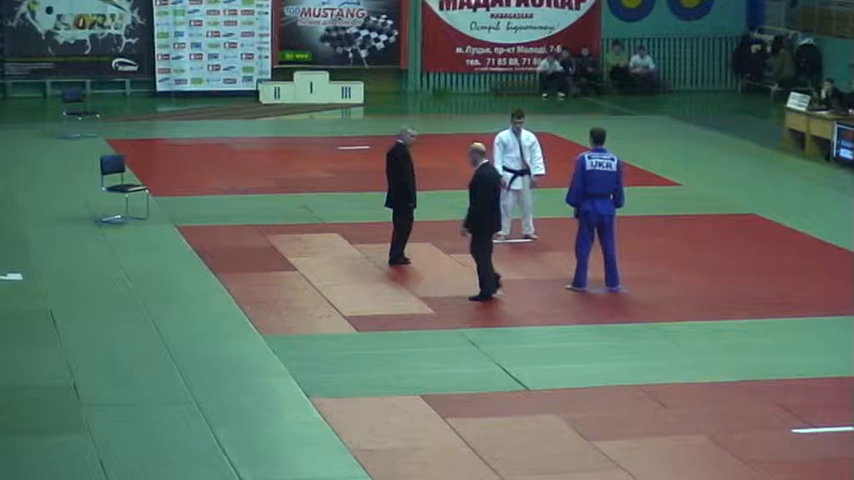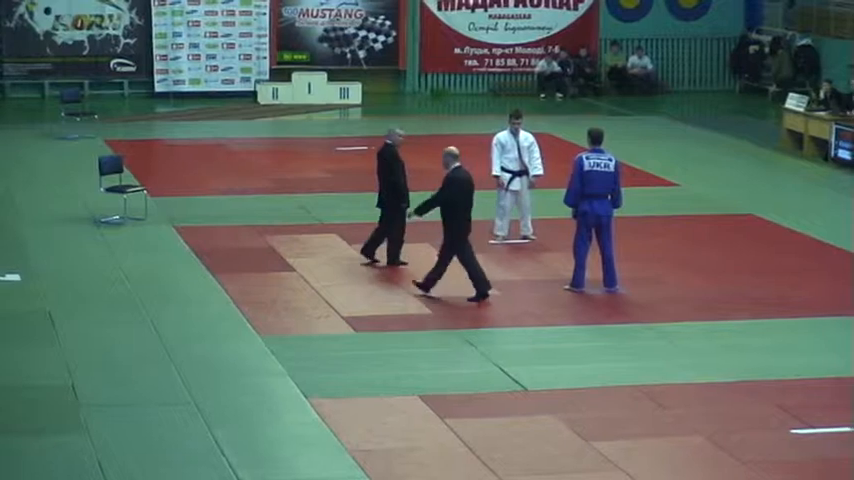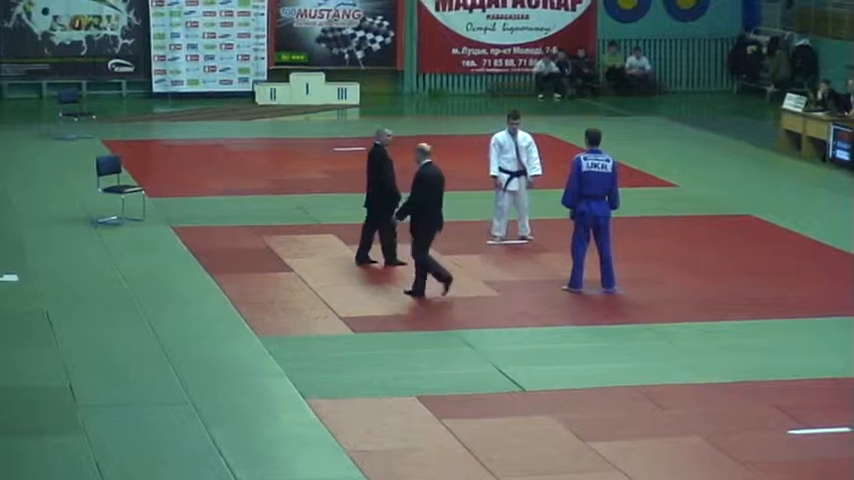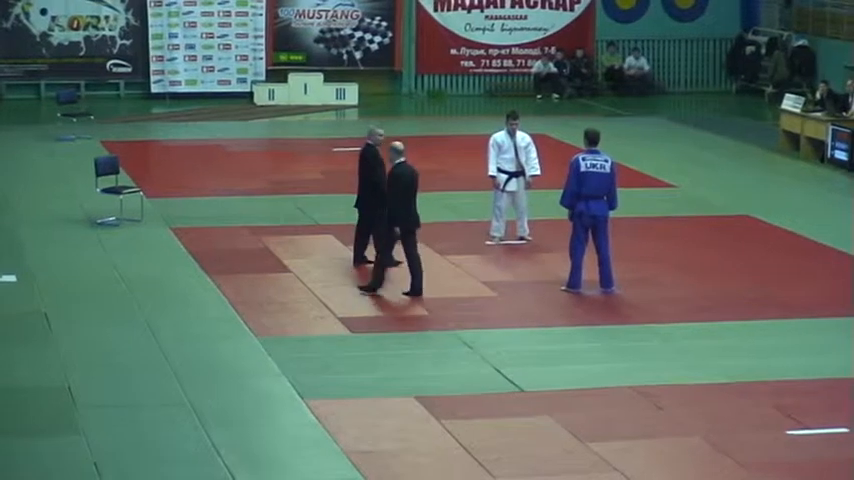
dt=0.2s
person 1, frame 1
left shoulder: (584, 158)
right shoulder: (615, 160)
left elbow: (577, 185)
right elbow: (619, 187)
left wrist: (575, 204)
right wrist: (617, 205)
left hip: (588, 206)
right hip: (607, 207)
left knee: (583, 245)
right knee: (609, 246)
left ankle: (580, 283)
right ankle: (613, 283)
person 1, frame 2
left shoulder: (581, 159)
right shoulder: (612, 160)
left elbow: (575, 186)
right elbow: (616, 188)
left wrist: (573, 205)
right wrist: (614, 205)
left hip: (586, 207)
right hip: (604, 208)
left knee: (581, 246)
right knee: (607, 247)
left ankle: (578, 283)
right ankle: (611, 284)
person 1, frame 3
left shoulder: (579, 160)
right shoulder: (610, 161)
left elbow: (573, 186)
right elbow: (614, 188)
left wrist: (570, 206)
right wrist: (612, 206)
left hip: (584, 207)
right hip: (602, 208)
left knee: (579, 247)
right knee: (605, 247)
left ankle: (576, 284)
right ankle: (609, 284)
person 1, frame 4
left shoulder: (578, 160)
right shoulder: (608, 161)
left elbow: (571, 187)
right elbow: (612, 189)
left wrist: (569, 206)
right wrist: (610, 207)
left hip: (582, 208)
right hip: (601, 208)
left knee: (578, 247)
right knee: (603, 248)
left ankle: (574, 284)
right ankle: (607, 284)
person 2, frame 1
left shoulder: (481, 174)
right shoulder: (492, 170)
left elbow: (476, 203)
left wrist: (467, 225)
left hip: (483, 222)
right hip: (490, 219)
left knee: (482, 255)
right knee: (480, 252)
left ankle: (486, 291)
right ankle: (492, 280)
person 2, frame 2
left shoulder: (452, 177)
right shoulder: (464, 174)
left elbow: (438, 199)
left wrist: (417, 211)
left hip: (455, 224)
right hip: (461, 222)
left knee: (466, 257)
right knee: (445, 255)
left ankle: (482, 289)
right ankle: (428, 284)
person 2, frame 3
left shoulder: (422, 173)
right shoulder: (437, 171)
left elbow: (414, 199)
left wrist: (399, 215)
left hip: (423, 221)
right hip: (434, 219)
left knee: (419, 254)
right knee: (420, 253)
left ankle: (444, 277)
right ankle: (418, 288)
person 2, frame 4
left shoulder: (395, 172)
right shoulder: (412, 171)
left elbow: (394, 200)
left wrist: (395, 225)
left hip: (397, 220)
right hip: (411, 219)
left knee: (384, 251)
right knee: (411, 253)
left ankle: (374, 285)
right ankle: (417, 288)
person 3, frame 1
left shoulder: (393, 150)
right shoulder: (403, 151)
right elbow: (406, 177)
left wrist: (394, 189)
right wrist: (410, 198)
left hip: (396, 194)
right hip: (403, 196)
left knee: (400, 225)
right knee: (404, 226)
left ankle: (397, 254)
right ankle: (396, 257)
person 3, frame 2
left shoulder: (383, 151)
right shoulder: (392, 152)
right elbow: (397, 177)
right wrist: (402, 198)
left hip: (386, 195)
right hip: (395, 197)
left knee: (385, 225)
right knee: (397, 227)
left ankle: (369, 251)
right ankle: (393, 258)
person 3, frame 3
left shoulder: (374, 151)
right shoulder: (380, 152)
right elbow: (385, 177)
right wrist: (395, 195)
left hip: (375, 197)
right hip: (383, 197)
left knee: (370, 226)
right knee: (388, 228)
left ankle: (362, 256)
right ankle: (390, 258)
person 3, frame 4
left shoulder: (367, 150)
right shoulder: (372, 152)
right elbow: (377, 177)
left wrist: (383, 194)
right wrist: (385, 195)
left hip: (366, 196)
right hip: (373, 197)
left knee: (364, 227)
right knee: (379, 228)
left ankle: (359, 257)
person 4, frame 1
left shoulder: (530, 137)
right shoulder: (502, 137)
left elbow: (536, 156)
right elbow: (498, 157)
left wrist: (535, 175)
right wrist: (500, 176)
left hip: (525, 176)
right hip: (509, 176)
left knee: (527, 205)
right knee: (506, 206)
left ankle: (528, 232)
right ankle: (502, 232)
person 4, frame 2
left shoulder: (528, 137)
right shoulder: (500, 137)
left elbow: (535, 157)
right elbow: (496, 158)
left wrist: (534, 175)
right wrist: (498, 176)
left hip: (523, 176)
right hip: (507, 176)
left knee: (525, 206)
right knee: (504, 206)
left ankle: (526, 232)
right ankle: (500, 233)
person 4, frame 3
left shoulder: (526, 137)
right shoulder: (498, 138)
left elbow: (533, 157)
right elbow: (494, 158)
left wrist: (532, 175)
right wrist: (495, 177)
left hip: (521, 177)
right hip: (505, 176)
left knee: (523, 206)
right knee: (501, 207)
left ankle: (524, 233)
right ankle: (498, 234)
person 4, frame 4
left shoulder: (525, 138)
right shoulder: (497, 138)
left elbow: (532, 157)
right elbow: (492, 158)
left wrist: (530, 175)
right wrist: (493, 177)
left hip: (520, 177)
right hip: (503, 176)
left knee: (522, 207)
right knee: (500, 207)
left ankle: (523, 233)
right ankle: (496, 234)
